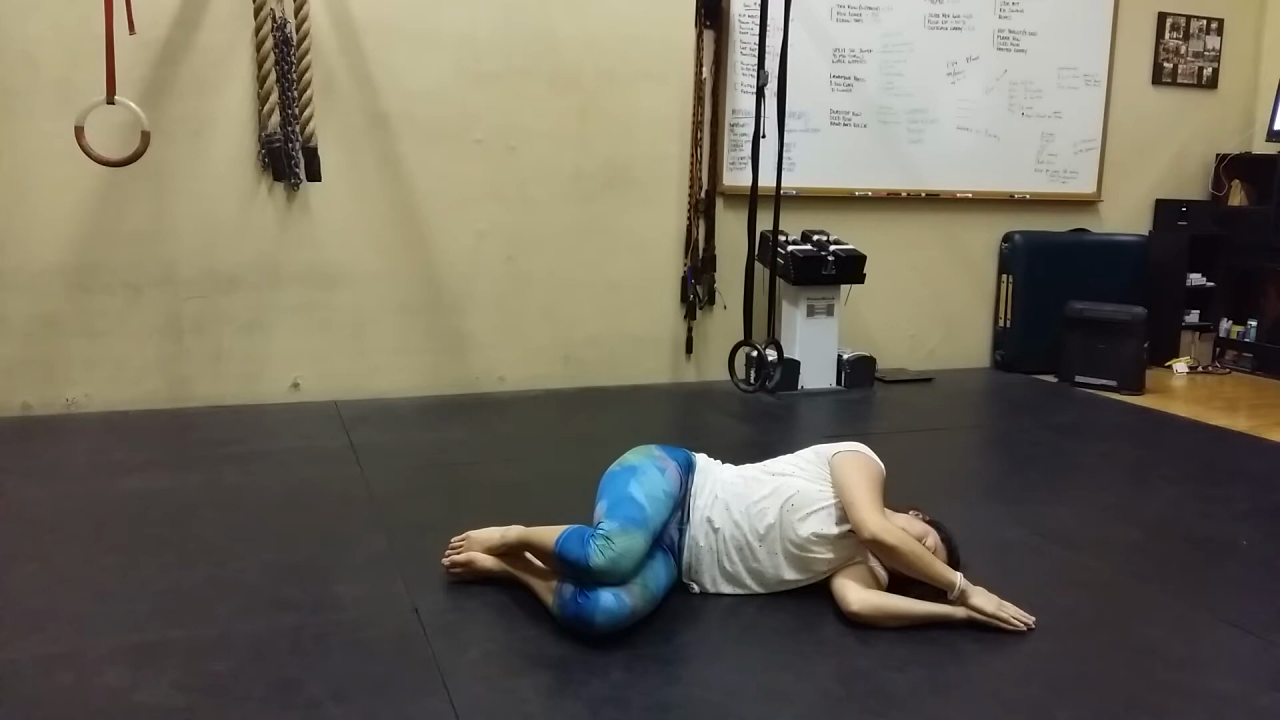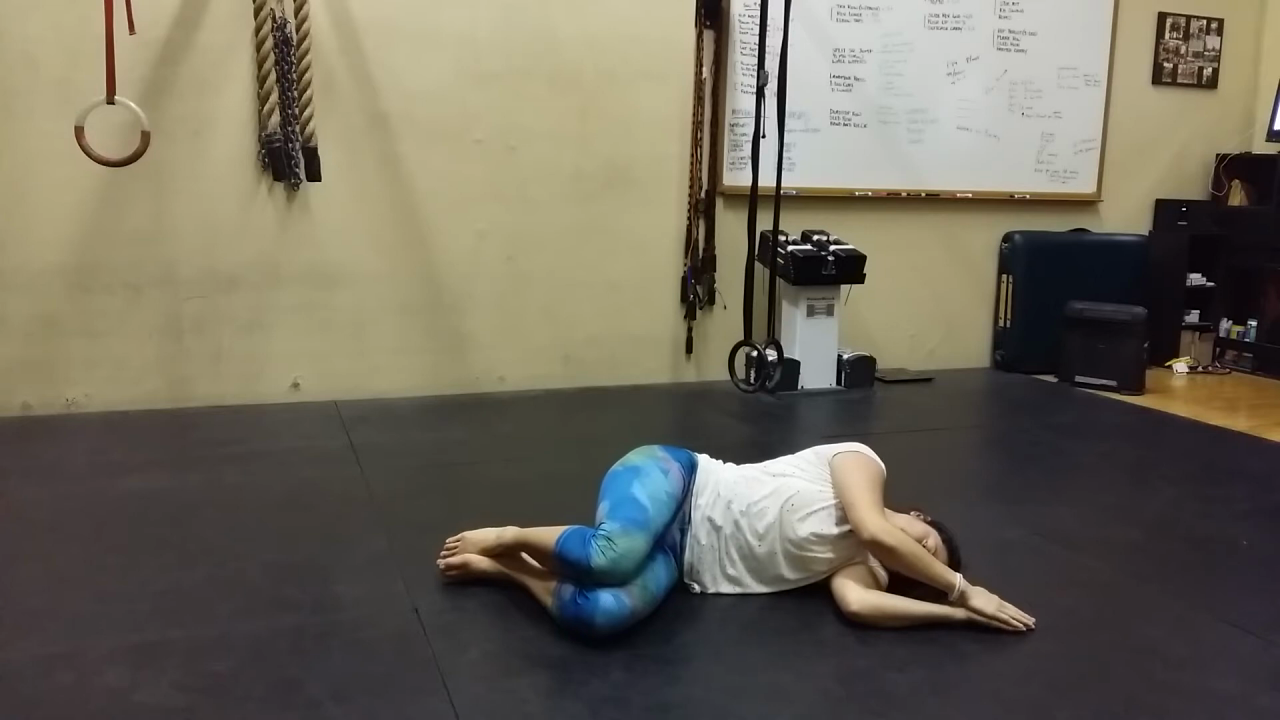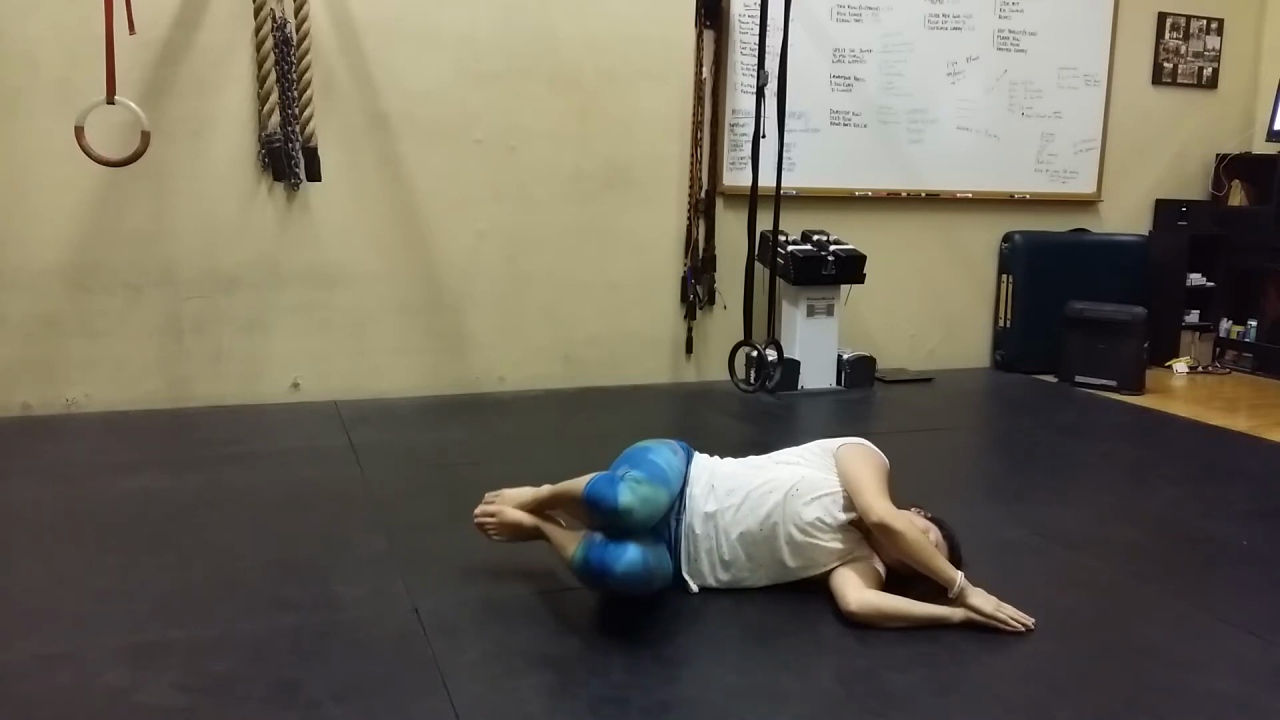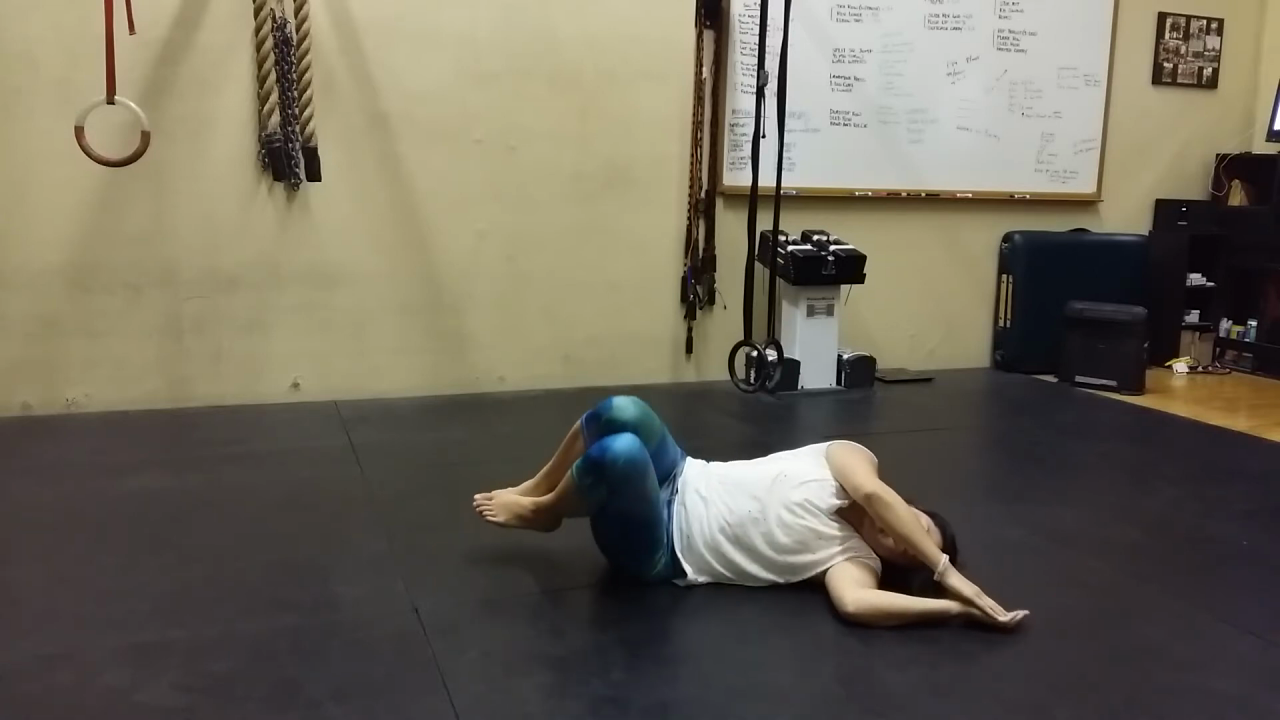
dt=1s
person 1, frame 1
left shoulder: (859, 564)
right shoulder: (860, 460)
left elbow: (858, 604)
right elbow: (875, 528)
left wrist: (957, 610)
right wrist: (963, 587)
left hip: (686, 561)
right hip: (671, 481)
left knee: (602, 613)
right knee: (607, 556)
left ankle: (505, 564)
right ankle: (515, 536)
person 1, frame 2
left shoulder: (859, 564)
right shoulder: (861, 461)
left elbow: (858, 605)
right elbow: (875, 530)
left wrist: (955, 611)
right wrist: (962, 588)
left hip: (682, 560)
right hip: (673, 481)
left knee: (603, 614)
right knee: (609, 557)
left ankle: (504, 567)
right ankle: (511, 539)
person 1, frame 3
left shoulder: (860, 560)
right shoulder: (864, 455)
left elbow: (858, 604)
right elbow: (882, 517)
left wrist: (958, 614)
right wrist: (963, 588)
left hip: (677, 563)
right hip: (678, 479)
left knee: (630, 567)
right knee: (631, 502)
left ankle: (539, 528)
right ankle: (541, 499)
person 1, frame 4
left shoulder: (855, 559)
right shoulder: (852, 459)
left elbow: (856, 603)
right elbow: (874, 493)
left wrist: (957, 603)
right wrist: (946, 569)
left hip: (662, 554)
right hip: (679, 484)
left knee: (622, 453)
right knee: (622, 413)
left ankle: (541, 513)
right ankle: (537, 490)
